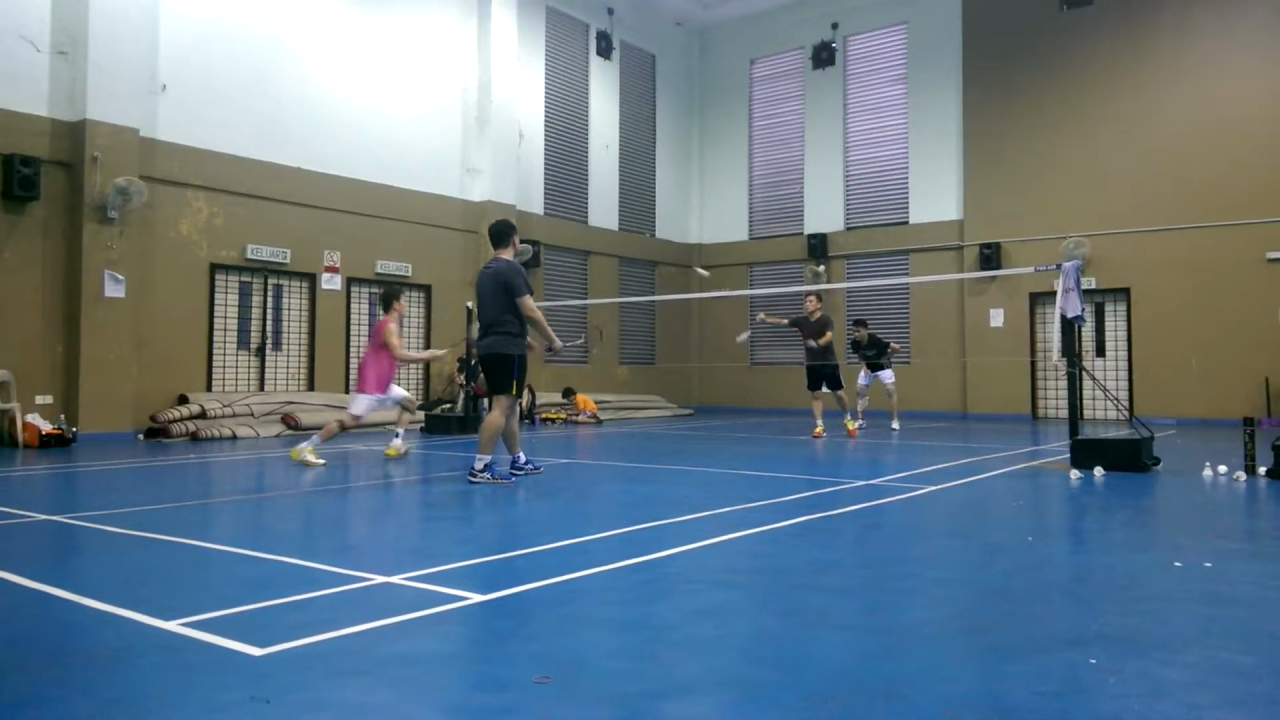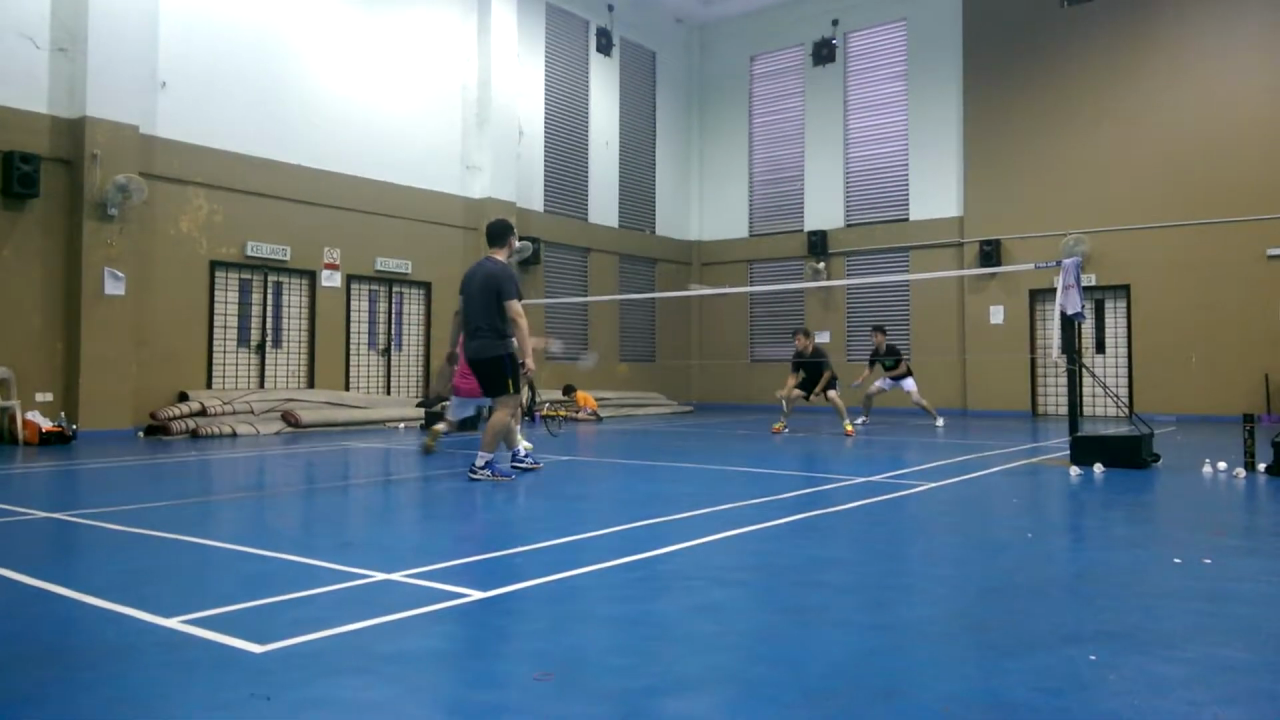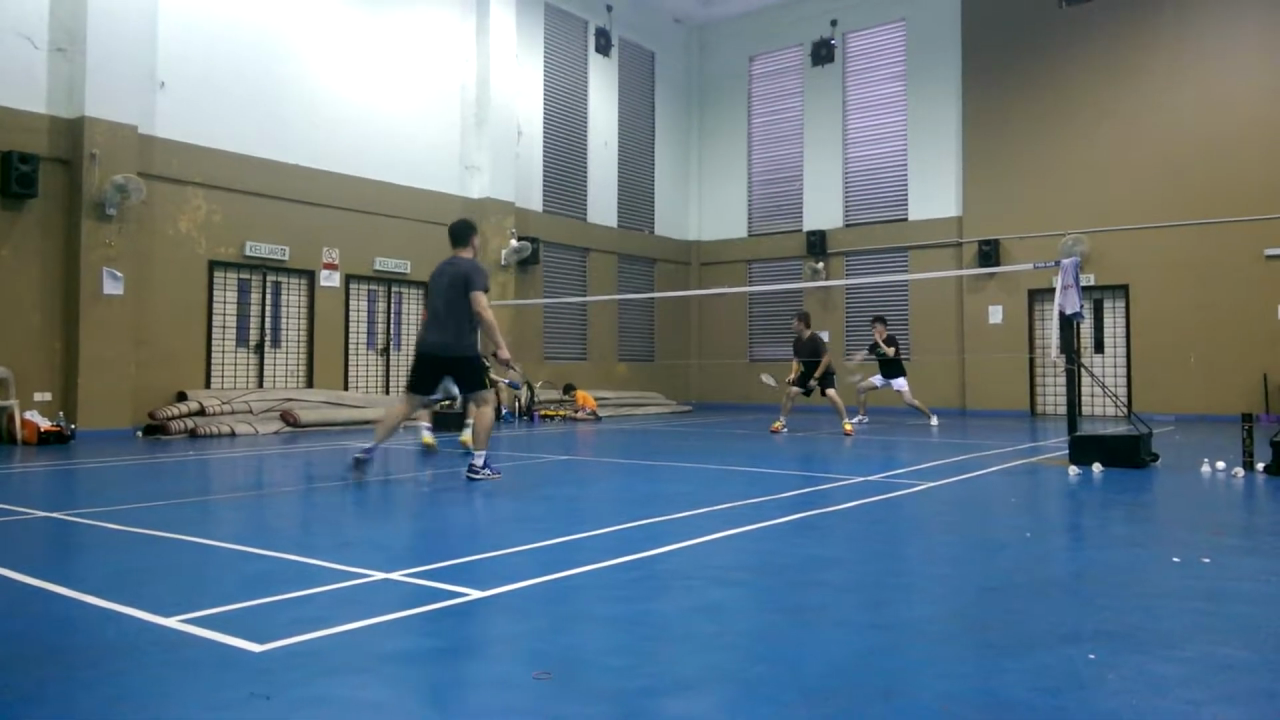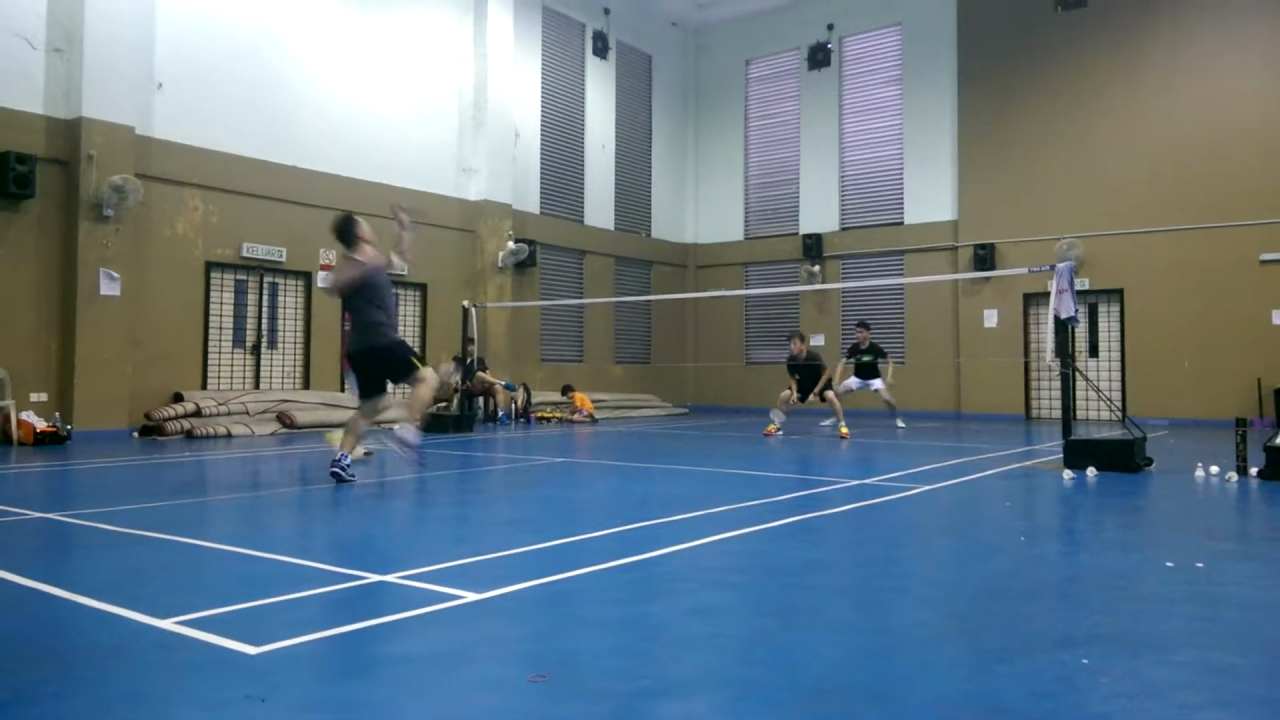
dt=0.5s
person 1, frame 1
left shoulder: (484, 272)
right shoulder: (512, 270)
right elbow: (529, 312)
left wrist: (523, 338)
right wrist: (552, 339)
left hip: (488, 348)
right hip: (507, 348)
left knee: (509, 406)
right knee: (501, 407)
left ankle: (518, 460)
right ankle: (480, 468)
person 1, frame 2
left shoulder: (472, 272)
right shoulder: (504, 272)
left elbow: (460, 312)
right elbow: (516, 316)
left wrist: (453, 346)
right wrist: (527, 355)
left hip: (475, 350)
right hip: (496, 349)
left knee: (504, 404)
right knee: (507, 405)
left ankle: (518, 454)
right ankle: (481, 465)
person 1, frame 3
left shoulder: (439, 270)
right shoulder: (473, 269)
right elbow: (481, 309)
right wrist: (500, 347)
left hip: (428, 347)
right hip: (459, 349)
left knee: (410, 402)
right knee: (485, 401)
left ankle: (367, 450)
right ankle: (478, 463)
person 1, frame 4
left shoulder: (374, 262)
right shoulder: (353, 265)
left elbow: (398, 256)
right elbow: (334, 287)
left wrist: (403, 228)
right wrist: (360, 267)
left hip: (361, 348)
right hip: (379, 342)
left knee: (369, 407)
right knee: (428, 380)
left ankle: (340, 460)
right ankle: (406, 431)
